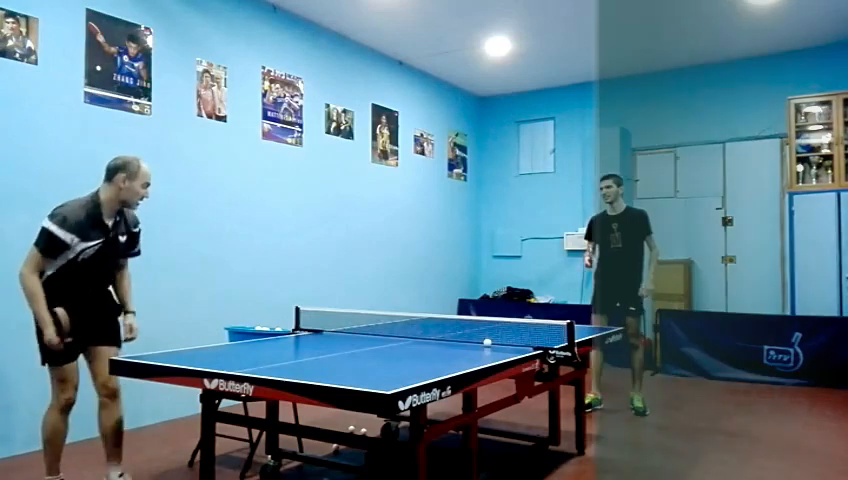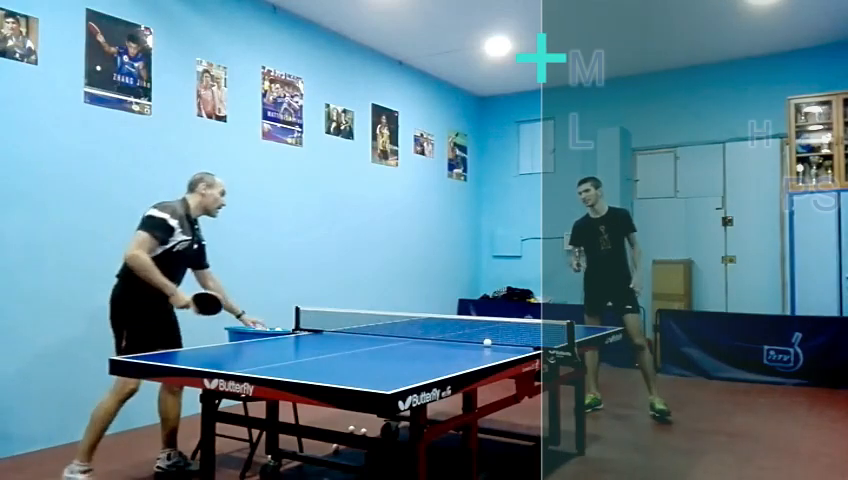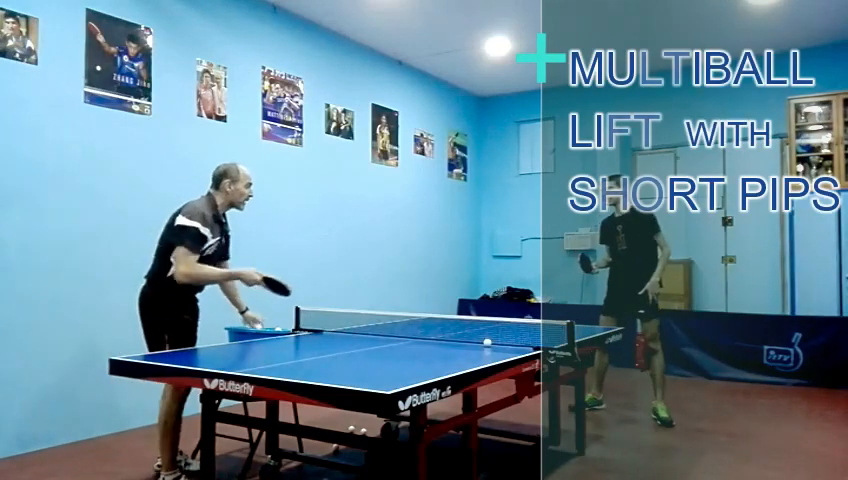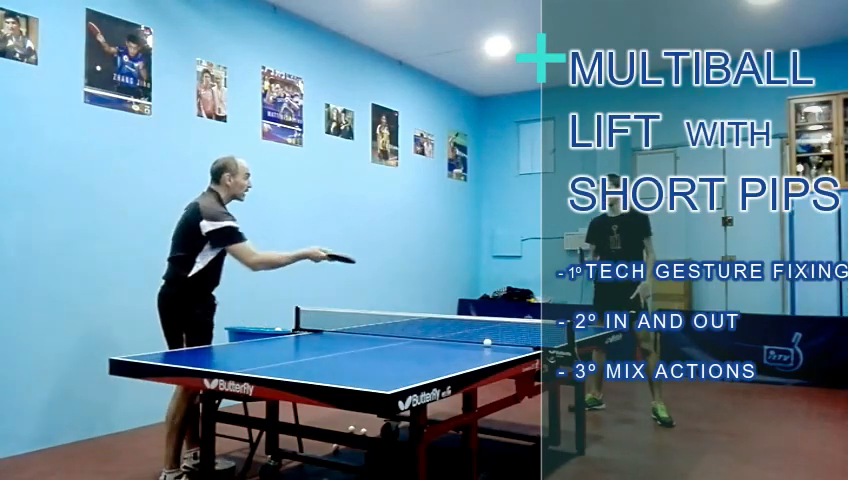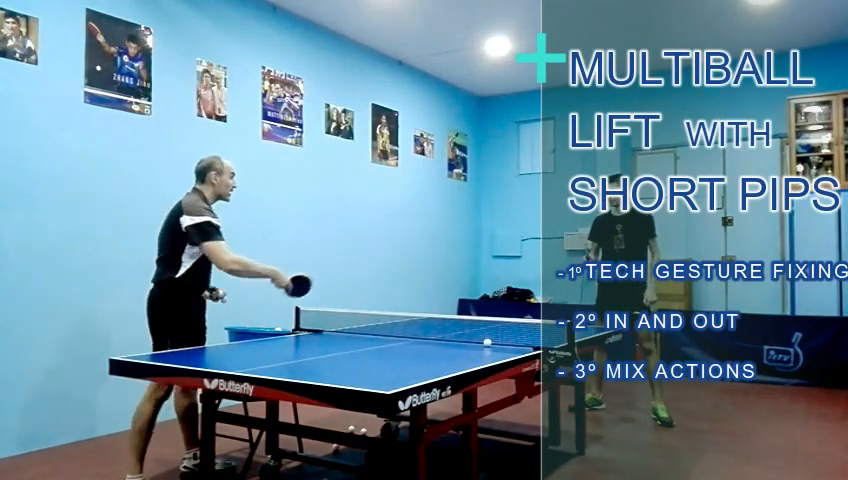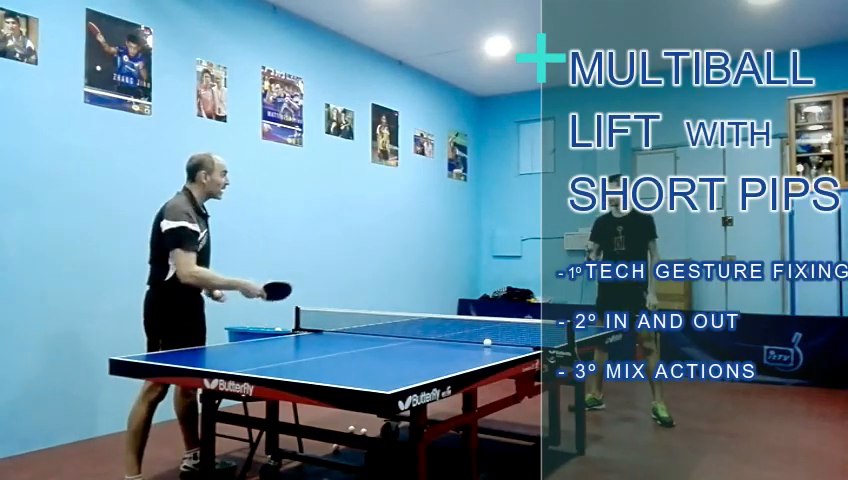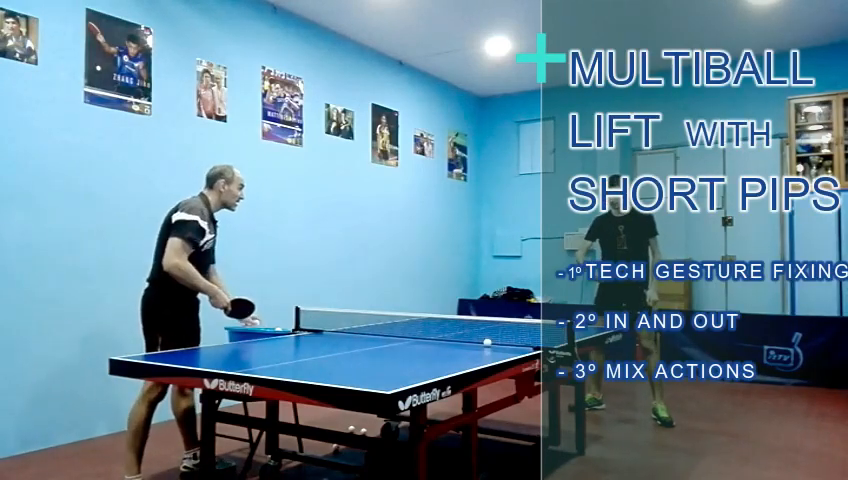
dt=0.7s
person 1, frame 1
left shoulder: (129, 223)
right shoulder: (68, 218)
right elbow: (29, 272)
left wrist: (128, 312)
right wrist: (46, 323)
left hip: (100, 307)
right hip: (60, 313)
left knee: (110, 389)
right knee: (65, 397)
person 1, frame 2
left shoulder: (194, 233)
right shoulder: (166, 213)
left elbow: (209, 282)
right elbow: (134, 255)
left wrist: (240, 314)
right wrist: (173, 291)
left hip: (160, 307)
right hip: (133, 304)
left knee: (175, 380)
right knee: (127, 385)
left ankle: (169, 455)
person 1, frame 3
left shoulder: (220, 222)
right shoulder: (195, 216)
left elbow: (216, 269)
right elbow: (184, 272)
left wrist: (242, 309)
right wrist: (239, 274)
left hip: (183, 304)
right hip: (162, 304)
left knee: (180, 381)
right knee: (177, 385)
person 1, frame 4
left shoulder: (206, 207)
right shoulder: (213, 213)
right elbow: (255, 260)
right wrist: (304, 254)
left hip: (193, 301)
right hip: (182, 303)
right knee: (188, 384)
person 1, frame 5
left shoulder: (197, 208)
right shoulder: (195, 210)
right elbow: (228, 263)
left wrist: (206, 288)
right wrist: (272, 273)
left hip: (187, 305)
right hip: (171, 306)
right knee: (161, 387)
person 1, frame 6
left shoulder: (197, 211)
right shoulder: (178, 212)
right elbow: (187, 273)
left wrist: (209, 289)
right wrist: (240, 285)
left hip: (189, 308)
right hip: (168, 310)
left knee: (189, 383)
right knee: (155, 387)
person 1, frame 7
left shoulder: (207, 220)
right shoulder: (191, 211)
left elbow: (210, 274)
right elbow: (172, 263)
right wrist: (212, 292)
left hip: (184, 308)
right hip: (164, 307)
left knee: (185, 382)
right knee: (155, 387)
person 2, frame 1
left shoulder: (638, 216)
right shoulder: (596, 221)
left elbow: (653, 250)
right elbow: (590, 250)
left wrist: (649, 279)
right wrist: (588, 258)
left hip: (631, 286)
right hip: (603, 286)
left knee: (635, 340)
left ankle: (636, 395)
right ankle: (594, 394)
person 2, frame 2
left shoulder: (621, 215)
right shoulder: (580, 225)
left elbow: (635, 246)
right elbow: (574, 255)
left wrist: (637, 275)
right wrist: (575, 263)
left hip: (622, 284)
right hip: (594, 287)
left knee: (639, 341)
left ankle: (654, 398)
right ankle: (593, 394)
person 2, frame 3
left shoulder: (644, 216)
right shoulder: (607, 224)
left elbow: (665, 250)
left wrist: (655, 278)
right wrist: (597, 265)
left hip: (643, 289)
right hip: (616, 290)
left knee: (653, 345)
left ankle: (659, 404)
right ankle: (595, 395)
person 2, frame 4
left shoulder: (638, 218)
right shoulder: (597, 223)
left elbow: (650, 253)
left wrist: (646, 281)
left hip: (632, 290)
right hip: (605, 291)
left knee: (647, 345)
right knee: (598, 343)
left ankle: (657, 404)
right ankle: (595, 395)
person 2, frame 5
left shoulder: (643, 219)
right shoulder: (600, 222)
left elbow: (654, 254)
right elbow: (593, 253)
left wrist: (650, 286)
right wrist: (591, 260)
left hip: (636, 291)
right hip: (608, 291)
left knee: (649, 345)
right knee: (600, 342)
left ankle: (658, 404)
right ankle: (595, 395)
person 2, frame 6
left shoulder: (643, 219)
right shoulder: (601, 223)
left elbow: (654, 256)
right elbow: (594, 254)
left wrist: (652, 291)
right wrist: (592, 258)
left hip: (637, 291)
right hip: (608, 291)
left knee: (649, 345)
right knee: (600, 343)
left ankle: (658, 404)
right ankle: (594, 395)
person 2, frame 7
left shoulder: (643, 219)
right shoulder: (600, 222)
left elbow: (655, 254)
right elbow: (580, 253)
left wrist: (652, 287)
left hip: (637, 290)
right hip: (608, 290)
left knee: (649, 345)
left ankle: (658, 404)
right ankle: (595, 395)
